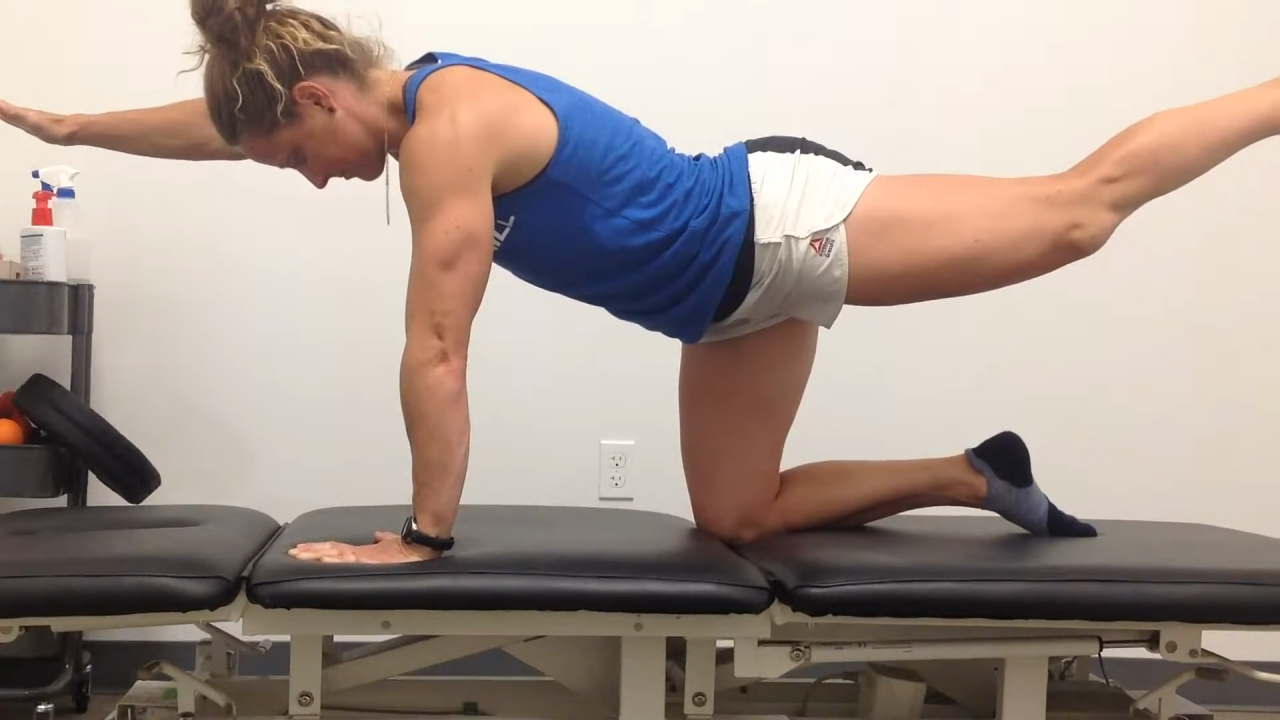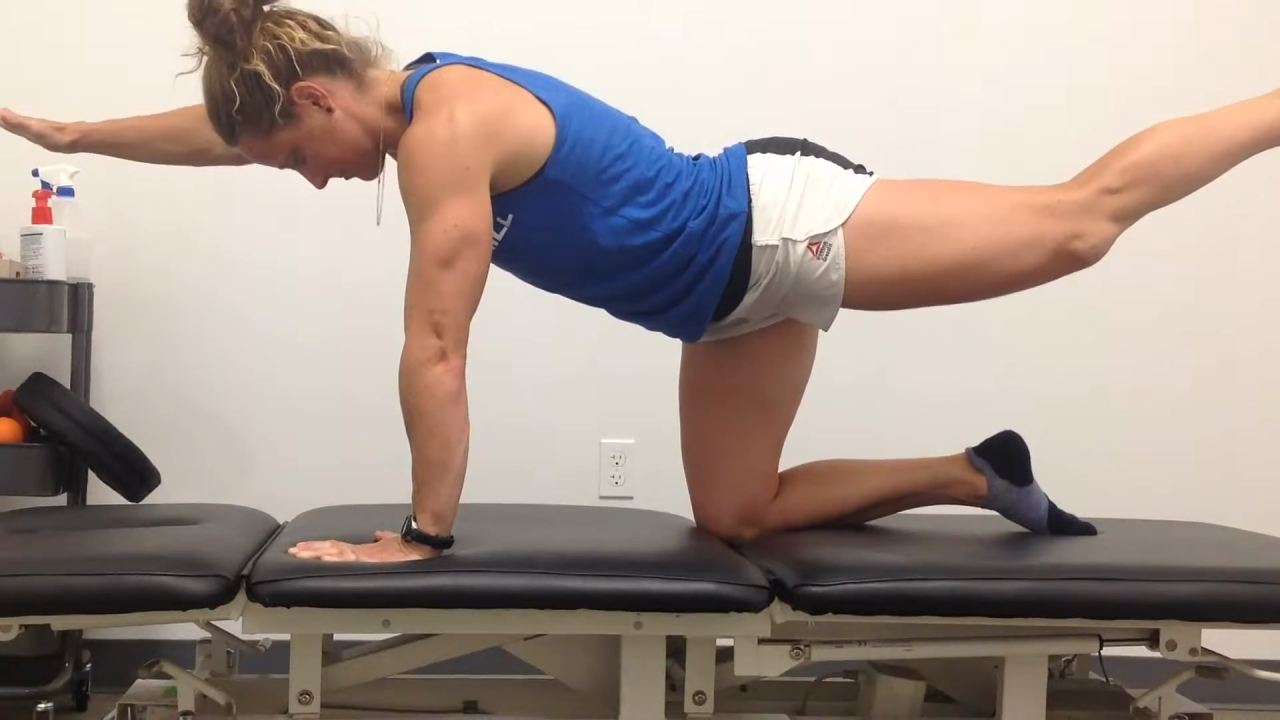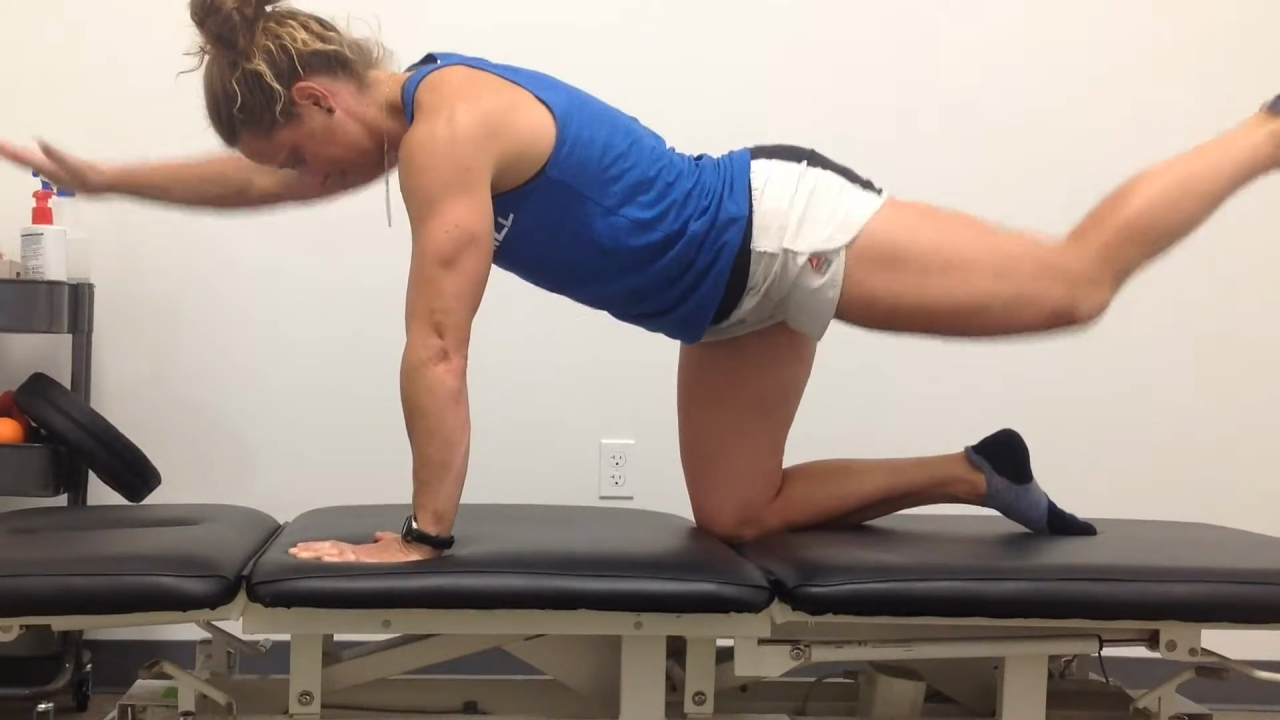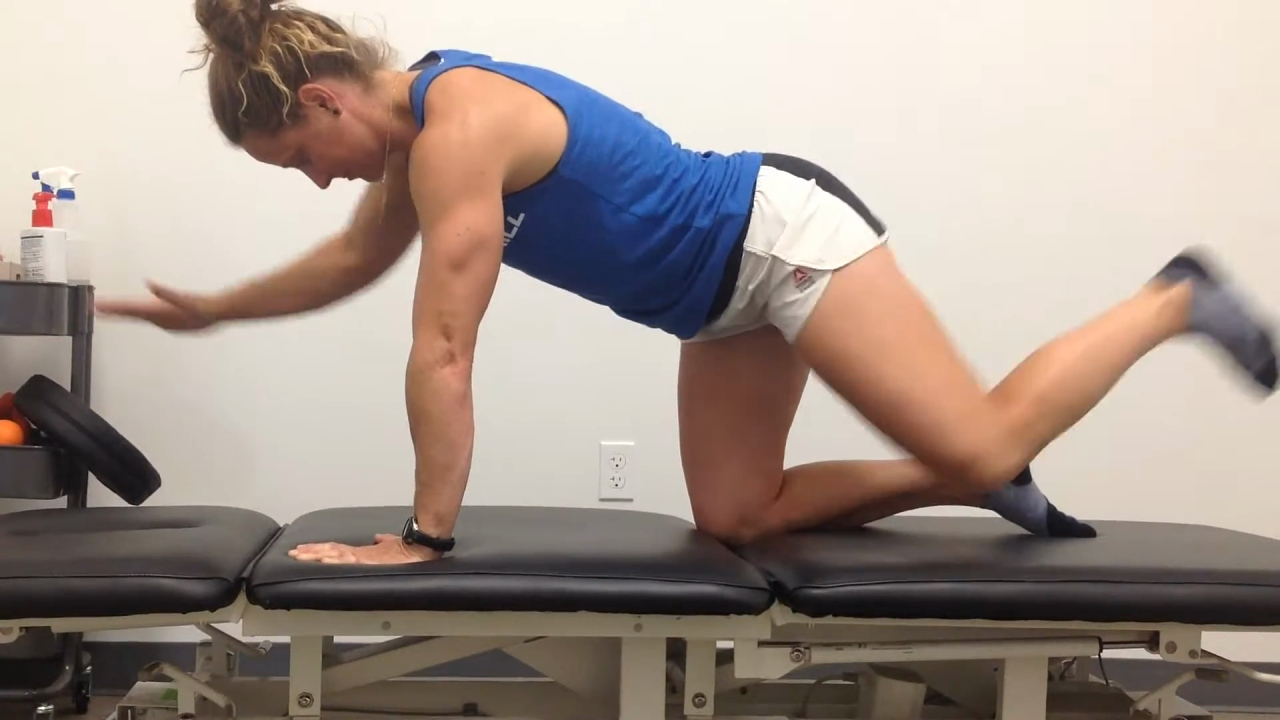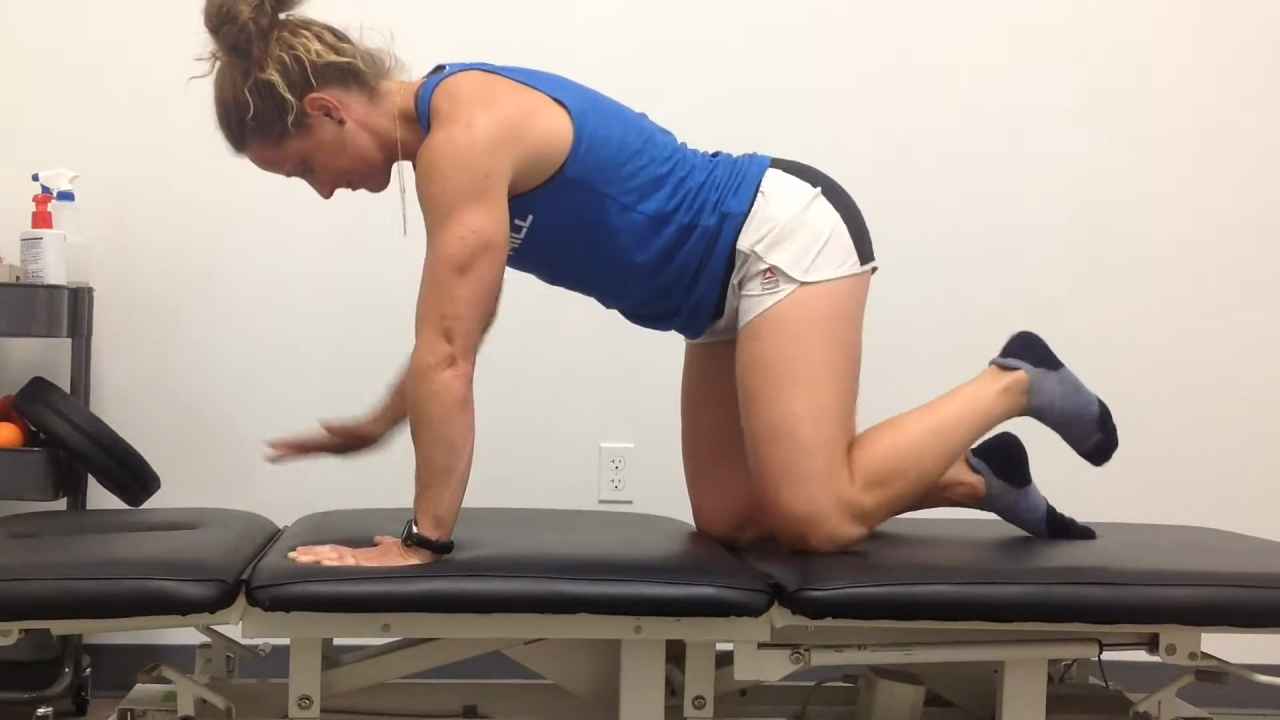
dt=0.3s
person 1, frame 1
left shoulder: (446, 128)
left elbow: (437, 353)
right elbow: (223, 124)
left wrist: (425, 533)
left hip: (784, 218)
right hip: (739, 281)
left knee: (1078, 205)
right knee: (740, 517)
right ankle: (979, 478)
person 1, frame 2
left shoulder: (444, 126)
left elbow: (434, 353)
right elbow: (230, 128)
left wrist: (425, 531)
left hip: (782, 220)
right hip: (740, 279)
left knee: (1078, 218)
right knee: (738, 516)
right ankle: (978, 477)
person 1, frame 3
left shoulder: (444, 127)
right shoulder: (404, 117)
left elbow: (436, 355)
right elbow: (267, 181)
left wrist: (424, 533)
right wrist: (103, 177)
left hip: (785, 224)
right hip: (736, 282)
left knee: (1070, 276)
right knee: (738, 515)
right ankle: (978, 474)
person 1, frame 4
left shoulder: (455, 131)
right shoulder: (420, 127)
left elbow: (441, 355)
right elbow: (350, 260)
left wrist: (425, 534)
right wrist: (209, 307)
left hip: (780, 233)
right hip: (735, 286)
left knee: (983, 441)
right knee: (738, 516)
left ankle: (1172, 302)
right ankle: (988, 485)
person 1, frame 5
left shoulder: (462, 133)
right shoulder: (447, 132)
left elbow: (445, 354)
right elbow: (463, 331)
left wrist: (425, 535)
right wrist: (374, 426)
left hip: (786, 232)
right hip: (738, 268)
left knee: (817, 516)
right knee: (734, 520)
left ankle: (1012, 384)
right ankle: (981, 477)
